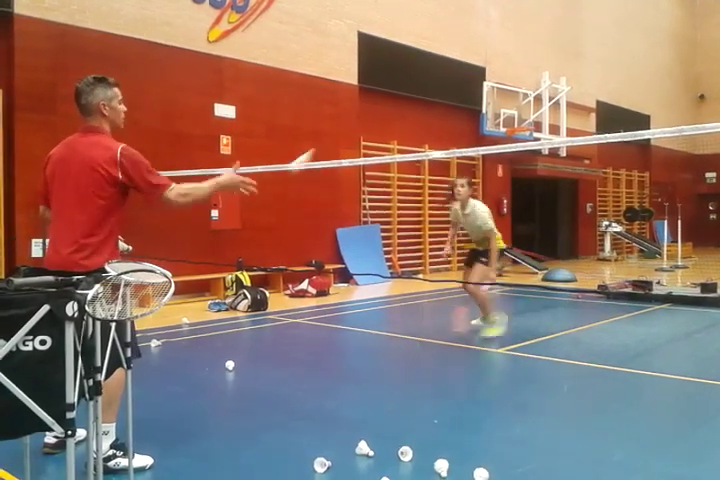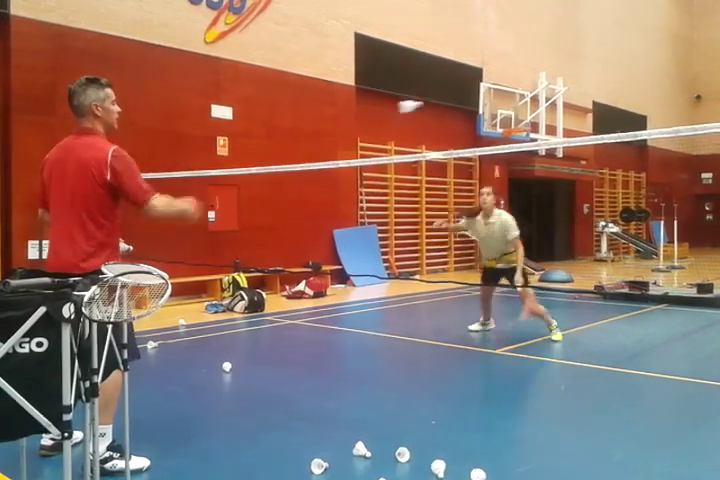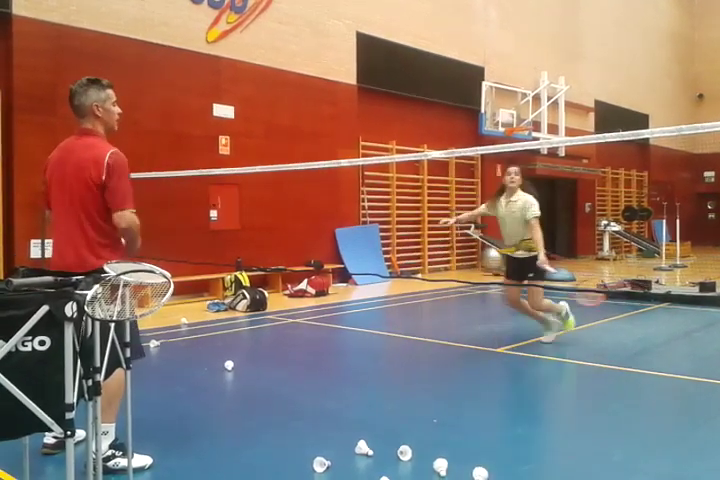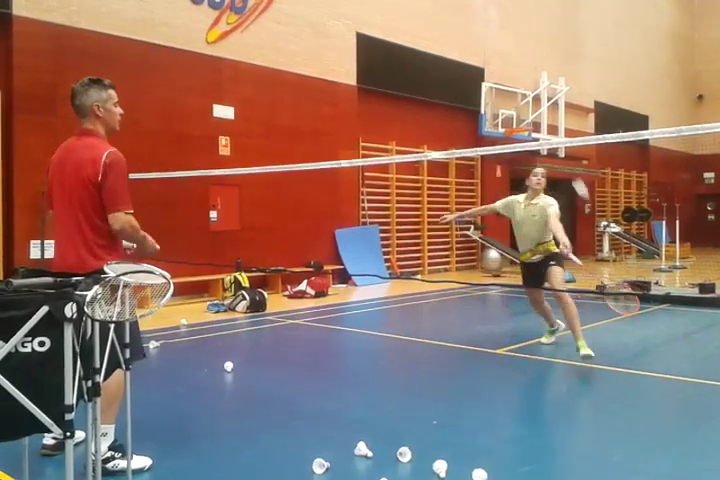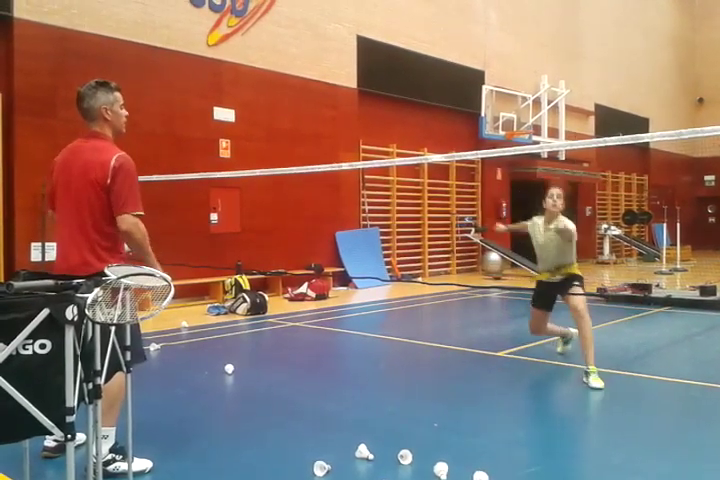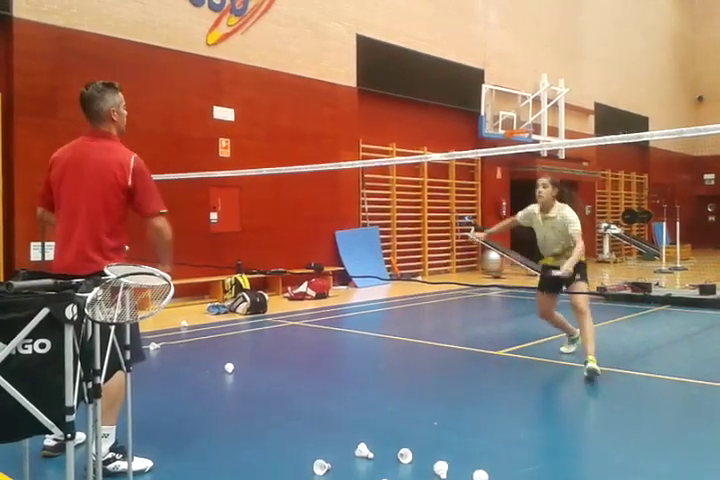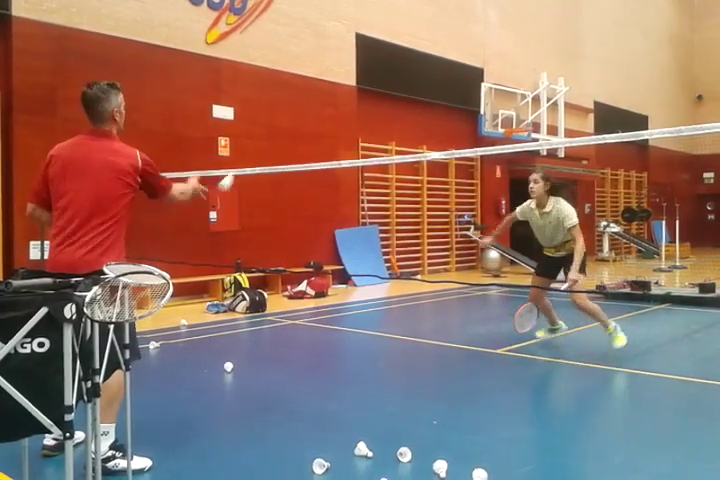
dt=0.2s
person 1, frame 1
left shoulder: (57, 153)
right shoulder: (117, 154)
left elbow: (45, 212)
right elbow: (174, 194)
right wrist: (220, 182)
left hip: (58, 268)
right hip: (93, 271)
right knee: (114, 358)
left ankle: (55, 430)
right ankle: (106, 447)
person 1, frame 2
left shoulder: (53, 155)
right shoulder: (111, 155)
left elbow: (45, 215)
right elbow: (153, 205)
right wrist: (184, 207)
left hip: (58, 271)
right hip: (94, 273)
right knee: (112, 361)
left ankle: (52, 433)
right ankle: (104, 451)
person 1, frame 3
left shoulder: (57, 155)
right shoulder: (109, 157)
right elbow: (124, 220)
right wrist: (133, 243)
left hip: (63, 271)
right hip: (100, 272)
right knee: (116, 359)
left ankle: (56, 431)
right ankle: (106, 447)
person 1, frame 4
left shoulder: (60, 155)
right shoulder: (108, 157)
right elbow: (119, 221)
right wrist: (147, 243)
left hip: (66, 270)
right hip: (101, 273)
right knee: (117, 359)
left ankle: (56, 432)
right ankle: (105, 449)
person 1, frame 5
left shoulder: (63, 158)
right shoulder: (116, 160)
right elbow: (130, 226)
right wrist: (152, 264)
left hip: (66, 274)
right hip: (103, 276)
right knee: (117, 363)
left ankle: (56, 434)
right ankle: (106, 451)
person 1, frame 6
left shoulder: (62, 157)
right shoulder: (129, 163)
left elbow: (44, 212)
right elbow: (158, 224)
right wrist: (165, 264)
left hip: (63, 272)
right hip: (104, 275)
right knee: (118, 360)
left ankle: (58, 434)
right ankle: (107, 450)
person 1, frame 7
left shoulder: (57, 154)
right shoulder: (132, 159)
left elbow: (34, 210)
right elbow: (171, 193)
right wrist: (192, 187)
left hip: (58, 270)
right hip: (101, 272)
right knee: (113, 359)
left ankle: (53, 433)
right ankle: (107, 449)
person 2, frame 1
left shoulder: (480, 210)
right shoulder: (456, 207)
left elbow: (493, 238)
right elbow: (455, 225)
left wrist: (492, 268)
right wrist: (449, 244)
left hip: (490, 247)
right hip: (477, 245)
left knee: (473, 285)
right knee: (467, 284)
left ankle: (494, 320)
right ankle: (487, 317)
person 2, frame 2
left shoulder: (505, 219)
right shoulder: (474, 219)
left elbow: (518, 247)
right elbow: (457, 227)
left wrist: (519, 271)
right wrist: (444, 225)
left hip: (510, 262)
right hip: (490, 263)
left knee: (530, 305)
right knee: (485, 296)
left ankle: (552, 325)
right ankle: (486, 321)
person 2, frame 3
left shoulder: (528, 200)
right shoulder: (497, 201)
left elbow: (535, 228)
right elbow: (475, 213)
left wrist: (541, 253)
right wrist: (455, 219)
left hip: (531, 253)
right hip: (513, 254)
left knee: (536, 304)
right knee: (512, 299)
left ankle: (561, 310)
right ankle: (549, 323)
person 2, frame 4
left shoulder: (549, 202)
right shoulder: (513, 202)
left elbow: (554, 224)
right elbow: (486, 209)
left wrist: (563, 238)
right wrist: (457, 215)
left hip: (548, 254)
right hip: (527, 258)
left knee: (560, 292)
right knee: (536, 302)
left ankle: (580, 343)
right ankle: (554, 326)
person 2, frame 5
left shoulder: (567, 225)
right shoulder: (535, 222)
left elbow: (569, 236)
right elbow: (524, 226)
left wrist: (563, 229)
right wrist: (506, 228)
left hip: (569, 276)
right hip: (545, 279)
left knee: (579, 310)
right knee: (536, 329)
left ankle: (590, 370)
right ankle: (566, 334)
person 2, frame 6
left shoulder: (566, 213)
right shoulder: (532, 212)
left elbow: (579, 245)
right elbow: (510, 222)
left wrist: (569, 264)
right wrist: (486, 233)
left hip: (572, 263)
right hip: (550, 263)
left knee: (581, 306)
right knee: (545, 312)
left ankle: (590, 361)
right ankle: (573, 333)
person 2, frame 7
left shoulder: (562, 208)
right shoulder: (528, 207)
left elbow: (579, 240)
right elbow: (509, 219)
left wrist: (575, 270)
right wrist: (492, 236)
left hip: (570, 253)
right hip: (550, 254)
left knee: (580, 301)
right knee: (535, 297)
left ankle: (611, 328)
right ankle: (555, 324)
